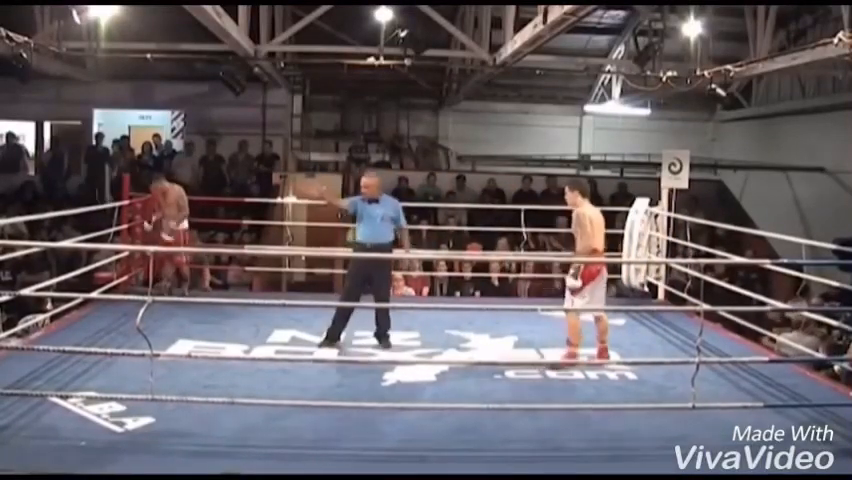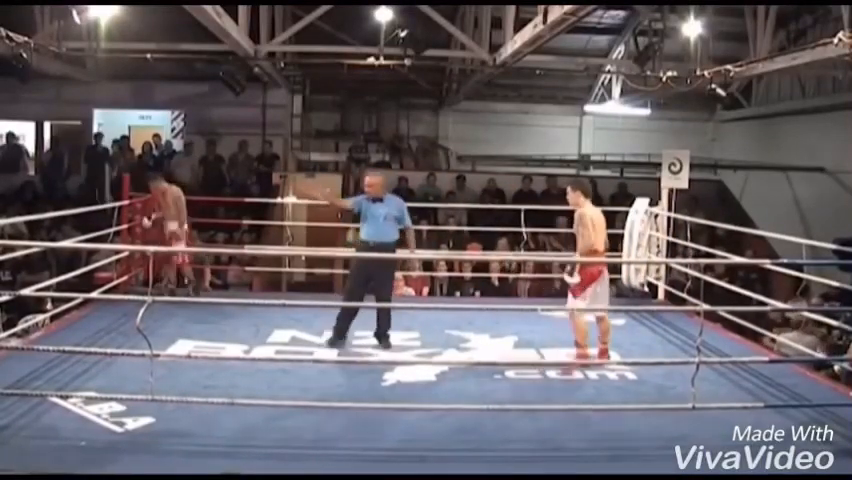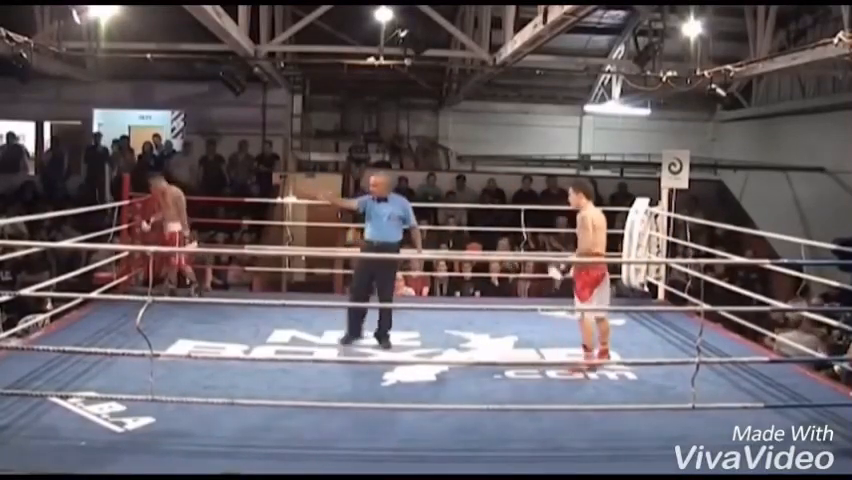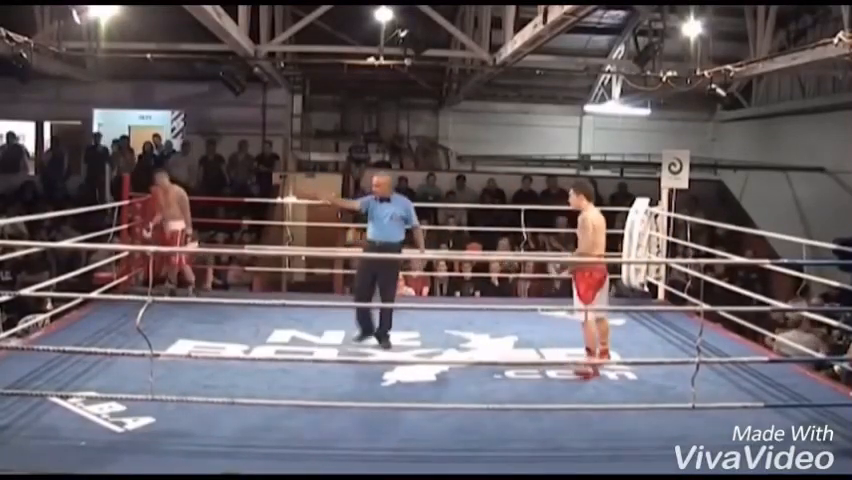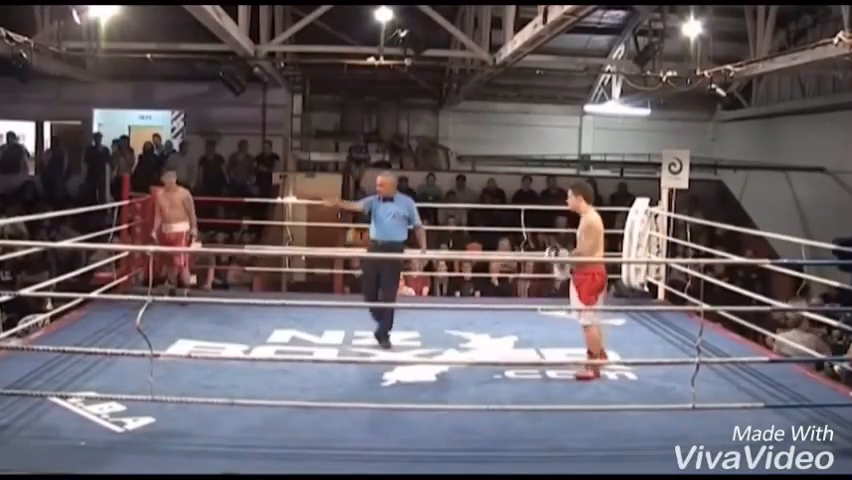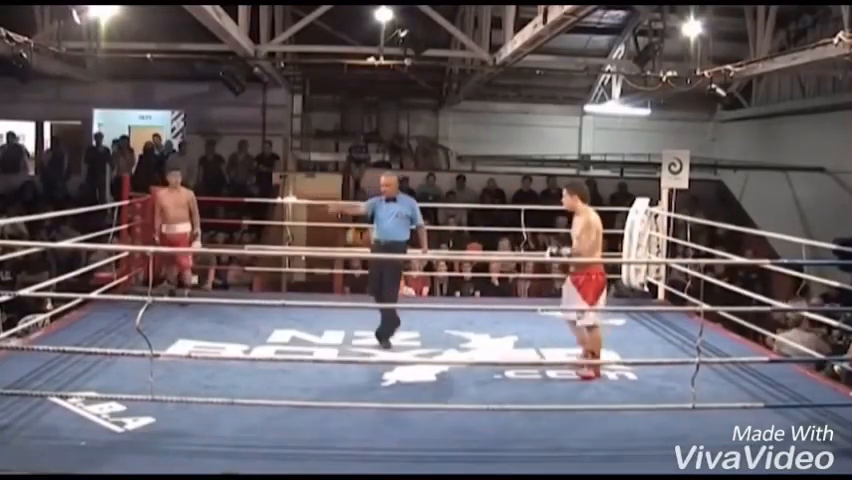
dt=0.1s
person 1, frame 1
left shoulder: (580, 212)
right shoulder: (596, 212)
left elbow: (587, 243)
left wrist: (577, 266)
left hip: (587, 264)
right hip: (599, 263)
left knee: (572, 309)
right knee: (598, 310)
left ankle: (572, 353)
right ankle: (602, 352)
person 1, frame 2
left shoulder: (582, 213)
right shoulder: (597, 212)
left elbow: (588, 243)
left wrist: (576, 264)
left hip: (588, 265)
right hip: (600, 264)
left knee: (576, 310)
right knee: (600, 312)
left ankle: (582, 355)
right ankle: (603, 353)
person 1, frame 3
left shoulder: (584, 215)
right shoulder: (599, 214)
left elbow: (586, 246)
right wrist: (577, 260)
left hip: (588, 268)
right hip: (601, 266)
left knee: (584, 314)
right knee: (600, 313)
left ankle: (589, 358)
right ankle: (603, 353)
person 1, frame 4
left shoulder: (586, 217)
right shoulder: (597, 215)
left elbow: (584, 249)
right wrist: (572, 262)
left hip: (589, 270)
right hip: (594, 269)
left knee: (587, 317)
right knee: (598, 314)
left ankle: (592, 363)
right ankle: (603, 354)
person 1, frame 5
left shoulder: (589, 219)
right shoulder: (589, 218)
left elbow: (584, 251)
right wrist: (570, 259)
left hip: (590, 273)
right hip: (587, 271)
left knee: (587, 320)
right knee: (589, 318)
left ankle: (593, 366)
right ankle: (599, 354)
person 1, frame 6
left shoulder: (590, 219)
right shoulder: (576, 218)
left elbow: (585, 251)
left hip: (590, 274)
right hip: (575, 273)
left knee: (588, 321)
right knee: (573, 318)
left ankle: (594, 365)
right ankle: (588, 350)
person 2, frame 1
left shoulder: (393, 204)
right shoulder: (359, 202)
left elbow: (402, 228)
right elbow: (340, 203)
left wrist: (406, 251)
right wrist: (323, 195)
left hip: (382, 253)
right hip: (361, 251)
left knee: (382, 296)
right knee: (349, 294)
left ankle: (383, 335)
right ankle: (333, 336)
person 2, frame 2
left shoulder: (397, 203)
right shoulder: (363, 201)
left elbow: (408, 228)
right elbow: (344, 203)
left wrist: (412, 250)
right wrist: (324, 197)
left hip: (386, 252)
right hip: (364, 250)
left knee: (384, 296)
right knee: (352, 292)
left ankle: (382, 335)
right ankle: (339, 334)
person 2, frame 3
left shoulder: (402, 203)
right shoulder: (368, 201)
left elbow: (413, 227)
right elbow: (350, 204)
left wrist: (418, 250)
right wrist: (330, 199)
left hip: (389, 251)
right hip: (368, 249)
left knee: (386, 295)
right knee: (357, 291)
left ankle: (383, 335)
right ankle: (353, 331)
person 2, frame 4
left shoulder: (404, 203)
right shoulder: (370, 201)
left elbow: (415, 227)
right elbow: (352, 204)
left wrist: (421, 249)
right wrist: (333, 201)
left hip: (391, 251)
right hip: (370, 249)
left knee: (387, 295)
right knee: (361, 290)
left ankle: (383, 334)
right ankle: (366, 328)
person 2, frame 5
left shoulder: (407, 203)
right shoulder: (374, 201)
left elbow: (418, 227)
right elbow: (355, 206)
left wrist: (423, 248)
right wrist: (336, 203)
left hip: (394, 250)
right hip: (374, 248)
left knee: (388, 294)
right knee: (368, 290)
left ankle: (383, 334)
right ankle: (382, 322)
person 2, frame 6
left shoulder: (409, 203)
right shoulder: (376, 202)
left elbow: (419, 226)
right elbow: (359, 209)
left wrist: (424, 248)
right wrist: (340, 208)
left hip: (396, 250)
right hip: (377, 248)
left knee: (389, 293)
right knee: (376, 291)
left ankle: (384, 334)
right ankle: (392, 322)
person 3, frame 1
left shoulder: (178, 191)
right shoulder: (158, 193)
left elbow: (185, 212)
left wrist: (173, 226)
right wrist: (153, 219)
left hip: (179, 228)
right hip: (165, 228)
left knee: (180, 259)
right knee: (167, 258)
left ankle: (185, 285)
right ankle: (166, 286)
person 3, frame 2
left shoulder: (176, 192)
right shoulder: (160, 194)
left elbow: (183, 214)
left wrist: (181, 233)
left hip: (178, 229)
right hip: (168, 229)
left knee: (181, 260)
right knee: (171, 260)
left ankle: (192, 284)
right ankle: (171, 288)
person 3, frame 3
left shoulder: (175, 193)
right shoulder: (159, 194)
left elbow: (183, 214)
left wrist: (186, 234)
right wrist: (151, 221)
left hip: (177, 230)
right hip: (168, 230)
left knee: (179, 261)
right knee: (171, 261)
left ankle: (194, 286)
right ankle: (171, 289)
person 3, frame 4
left shoulder: (178, 192)
right shoulder: (158, 193)
left elbow: (186, 212)
right elbow: (161, 213)
left wrist: (189, 232)
right wrist: (151, 225)
left hip: (178, 229)
right hip: (167, 229)
left knee: (178, 260)
right knee: (170, 261)
left ankle: (191, 287)
right ankle: (172, 289)
person 3, frame 5
left shoulder: (184, 193)
right shoulder: (159, 195)
left elbow: (191, 213)
right elbow: (158, 214)
left wrist: (194, 232)
right wrist: (155, 232)
left hip: (180, 231)
right hip: (166, 231)
left knee: (181, 262)
right knee: (170, 262)
left ankle: (186, 292)
right ankle: (172, 289)
person 3, frame 6
left shoulder: (188, 194)
right shoulder: (160, 194)
left elbow: (195, 214)
right elbow: (158, 216)
left wrist: (197, 233)
right wrist: (157, 235)
left hip: (183, 232)
right hip: (166, 232)
left knee: (184, 264)
right knee: (170, 263)
left ankle: (186, 293)
right ankle: (171, 289)
